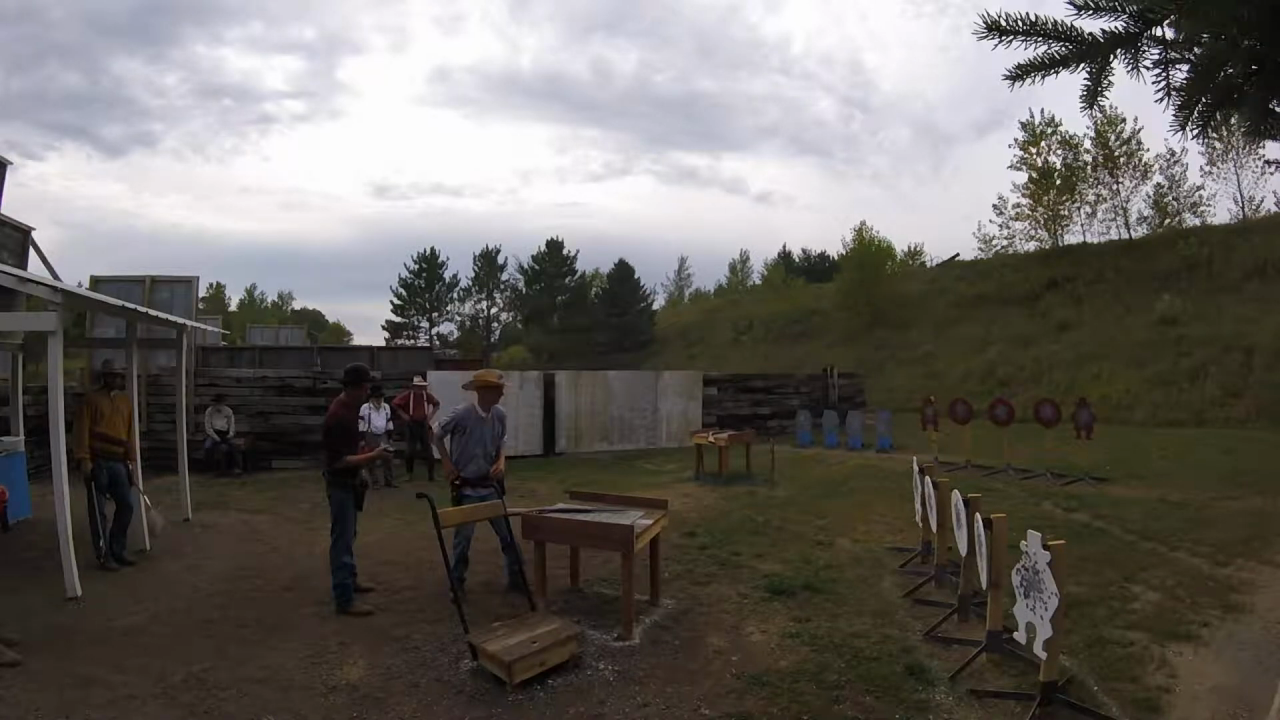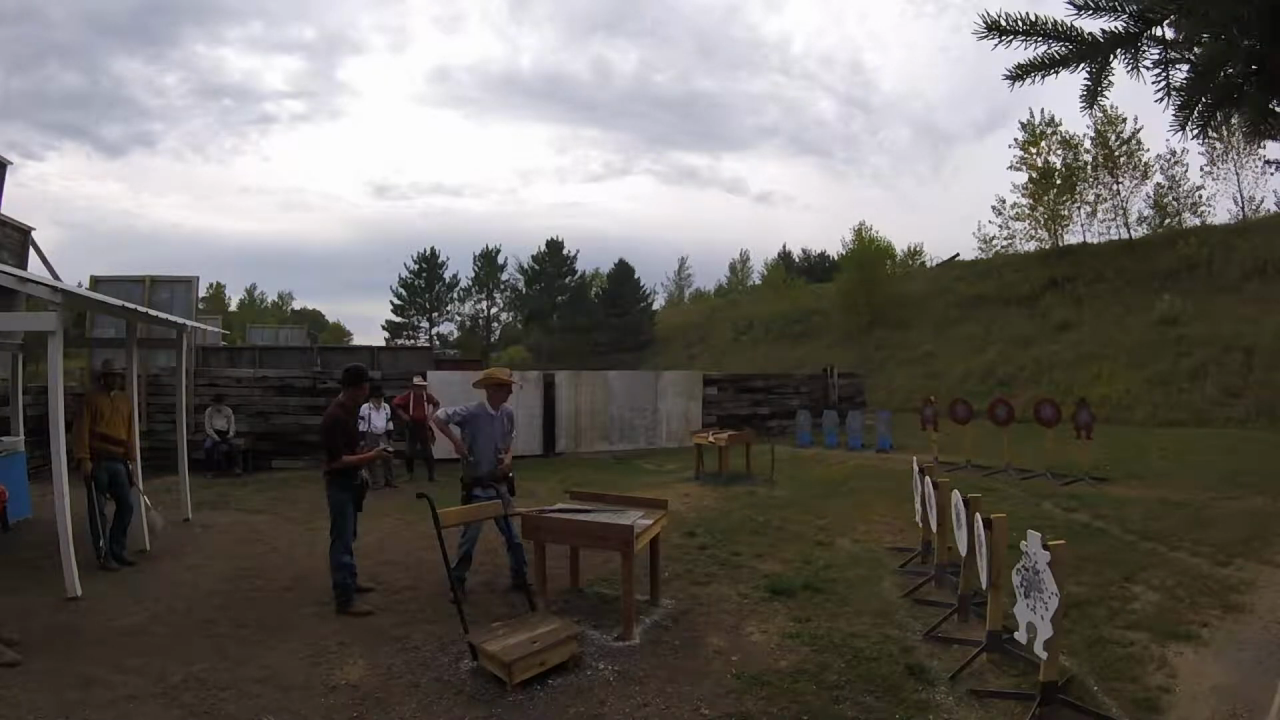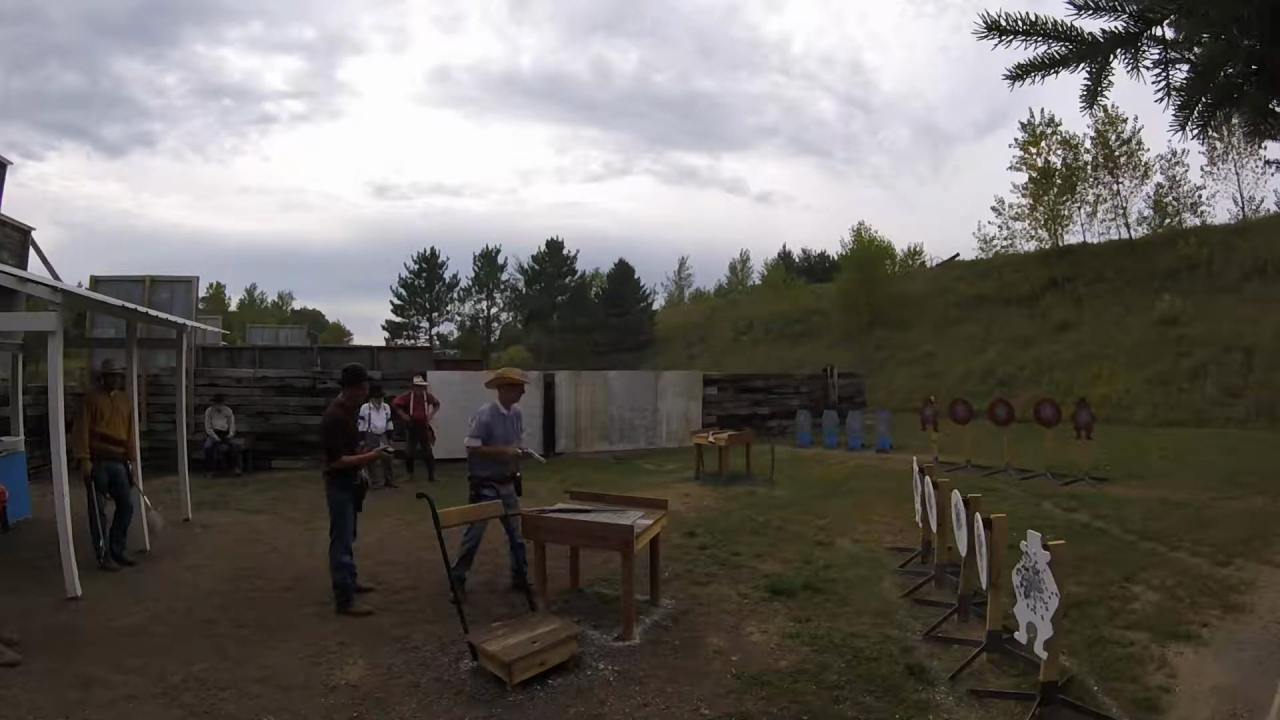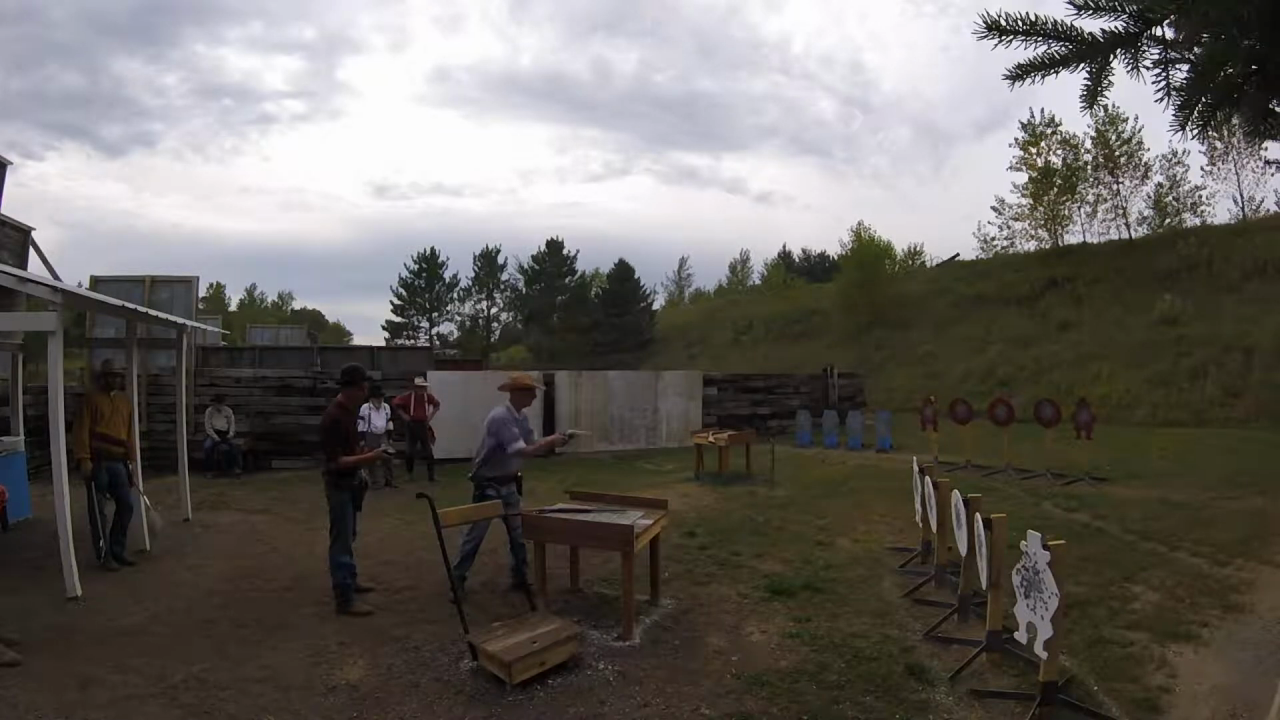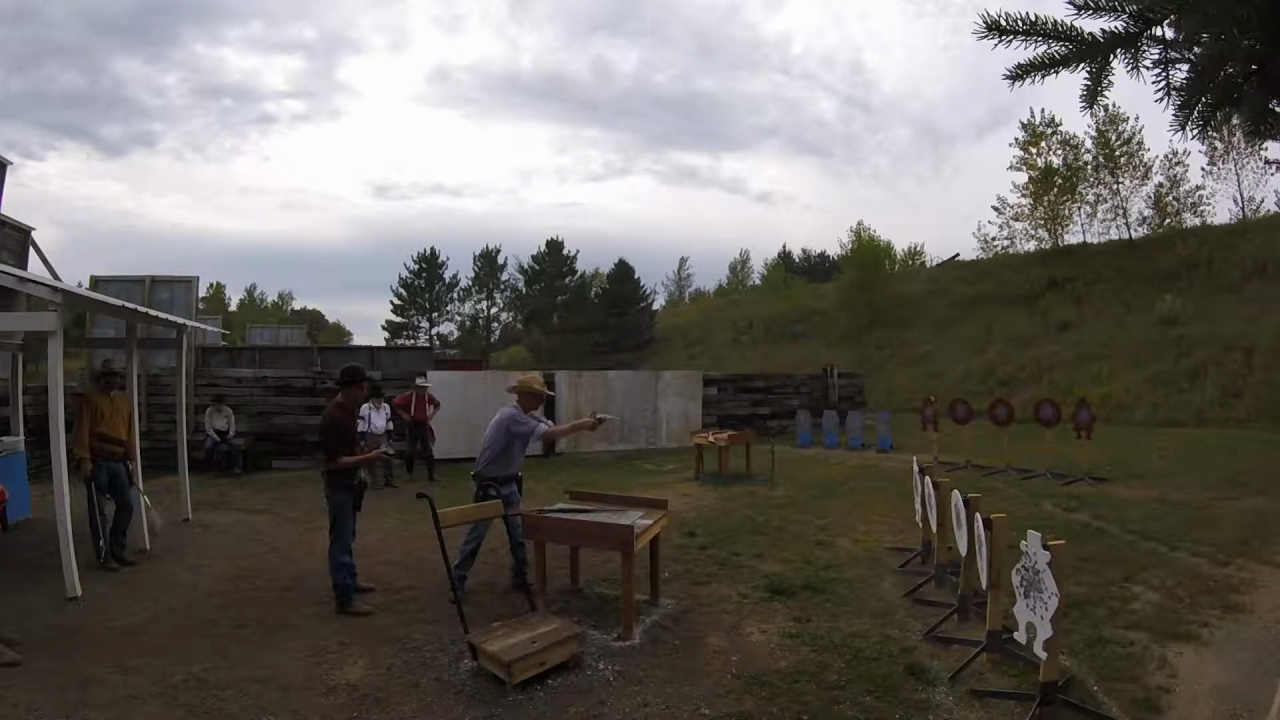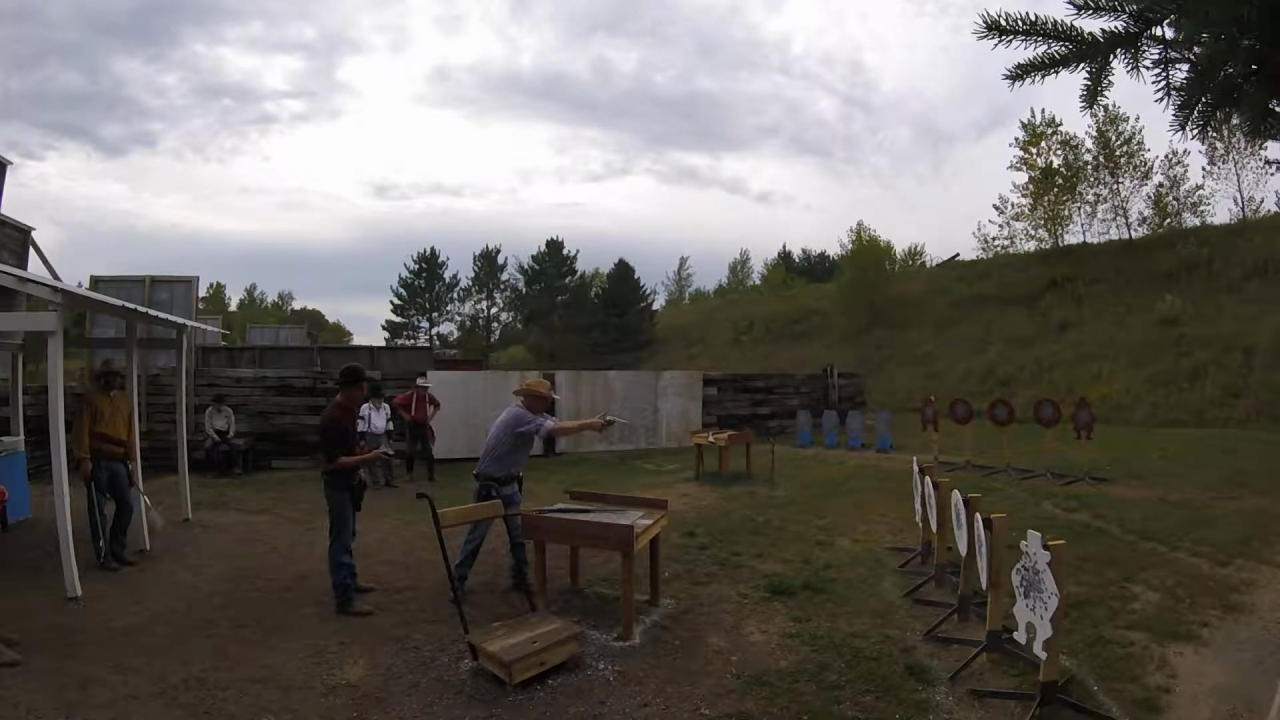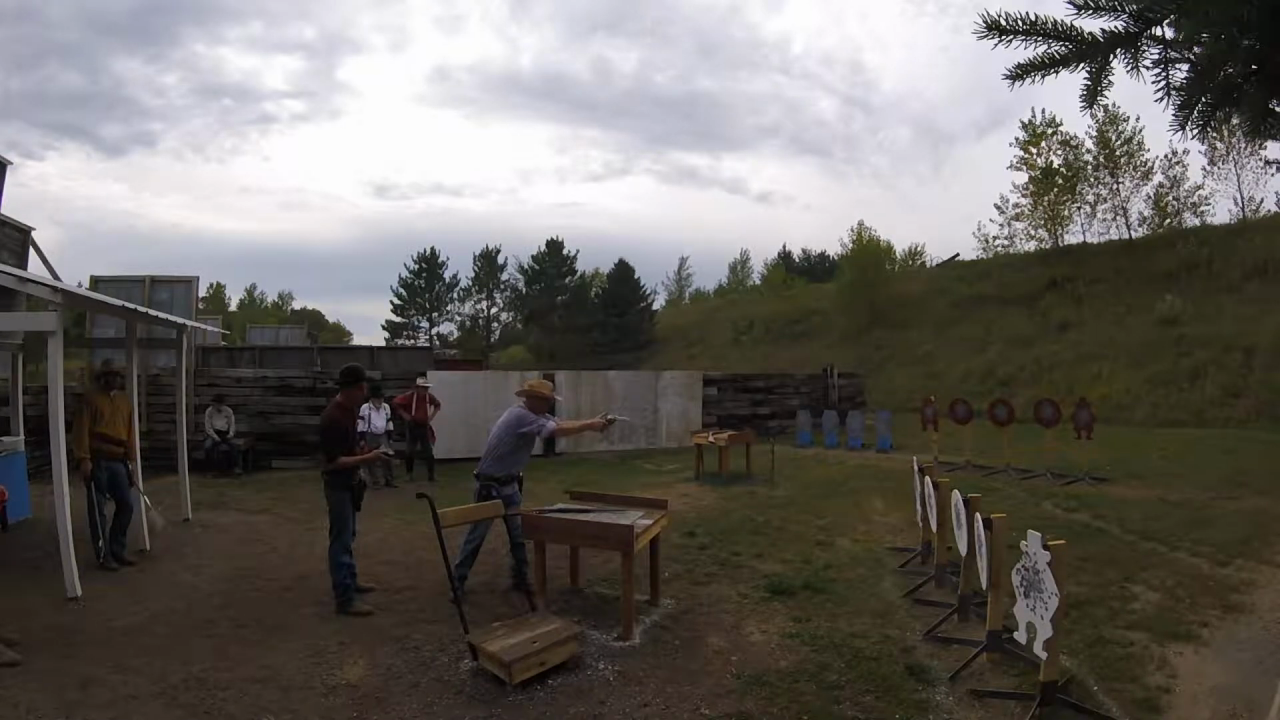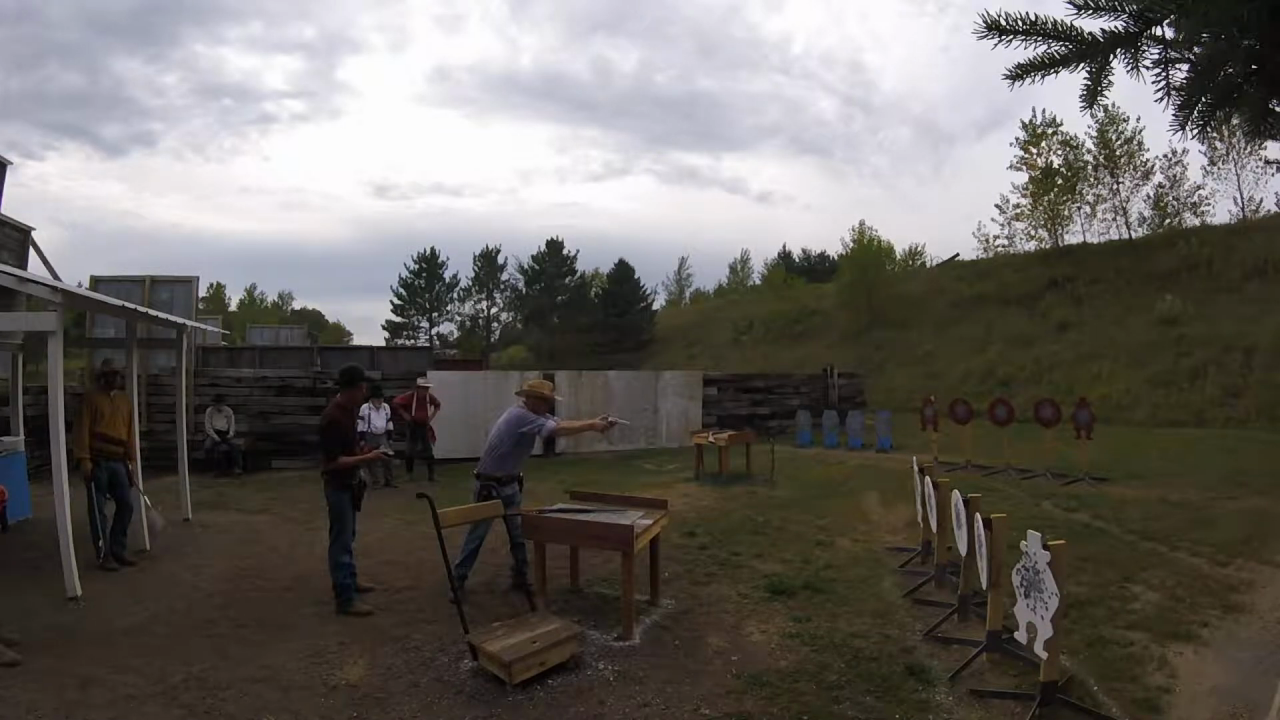
dt=0.2s
person 1, frame 1
left shoulder: (349, 408)
right shoulder: (338, 416)
right elbow: (339, 461)
left wrist: (365, 452)
right wrist: (372, 456)
left hip: (350, 481)
right hip: (340, 484)
left knee: (348, 536)
right knee: (341, 539)
left ankle: (350, 580)
right ankle: (344, 600)
person 1, frame 2
left shoulder: (350, 409)
right shoulder: (335, 417)
right elbow: (336, 461)
left wrist: (366, 454)
right wrist: (370, 457)
left hip: (350, 481)
right hip: (339, 484)
left knee: (348, 536)
right knee: (341, 539)
left ankle: (350, 580)
right ankle: (344, 600)
person 1, frame 3
left shoulder: (351, 410)
right shoulder: (334, 417)
right elbow: (336, 461)
left wrist: (365, 454)
right wrist: (369, 457)
left hip: (350, 482)
right hip: (339, 484)
left knee: (348, 536)
right knee: (341, 540)
left ankle: (349, 580)
right ankle: (344, 600)
person 1, frame 4
left shoulder: (350, 410)
right shoulder: (334, 417)
right elbow: (335, 461)
left wrist: (364, 454)
right wrist: (368, 458)
left hip: (350, 482)
right hip: (339, 484)
left knee: (348, 536)
right knee: (341, 540)
left ankle: (350, 580)
right ankle: (344, 600)
person 1, frame 5
left shoulder: (350, 410)
right shoulder: (333, 417)
right elbow: (335, 461)
left wrist: (364, 455)
right wrist: (368, 458)
left hip: (350, 482)
right hip: (338, 484)
left knee: (348, 537)
right knee: (341, 540)
left ankle: (350, 580)
right ankle: (344, 599)
person 1, frame 6
left shoulder: (350, 410)
right shoulder: (332, 417)
right elbow: (334, 461)
left wrist: (364, 454)
right wrist: (367, 458)
left hip: (349, 481)
right hip: (338, 484)
left knee: (348, 536)
right knee: (341, 540)
left ankle: (350, 580)
right ankle: (344, 599)
person 1, frame 7
left shoulder: (350, 410)
right shoulder: (332, 418)
right elbow: (334, 461)
left wrist: (364, 455)
right wrist: (367, 458)
left hip: (349, 482)
right hip: (338, 484)
left knee: (348, 536)
right knee: (341, 540)
left ankle: (350, 580)
right ankle: (344, 599)
person 1, frame 8
left shoulder: (350, 410)
right shoulder: (332, 418)
right elbow: (334, 461)
left wrist: (363, 454)
right wrist: (366, 458)
left hip: (349, 481)
right hip: (337, 484)
left knee: (347, 536)
right knee: (341, 540)
left ankle: (350, 580)
right ankle: (344, 599)
person 2, frame 1
left shoulder: (500, 415)
right shoulder: (461, 415)
right elbow: (438, 435)
left wrist: (501, 462)
right wrist: (447, 462)
left hip: (491, 486)
right hip: (466, 488)
left knee: (507, 534)
right knee: (463, 537)
left ankle: (516, 578)
right ankle: (457, 581)
person 2, frame 2
left shoulder: (508, 413)
right shoulder: (472, 412)
right elbow: (438, 417)
left wrist: (508, 456)
right wrist: (455, 441)
left hip: (501, 484)
right hip: (476, 487)
left knee: (513, 535)
right knee: (470, 535)
left ankle: (519, 578)
right ankle: (457, 581)
person 2, frame 3
left shoulder: (516, 413)
right shoulder: (485, 414)
right elbow: (472, 448)
left wrist: (518, 452)
right wrist: (504, 451)
left hip: (508, 484)
right hip: (484, 486)
left knee: (516, 535)
right knee: (474, 535)
left ankle: (520, 578)
right ankle: (457, 580)
person 2, frame 4
left shoulder: (521, 416)
right shoulder: (501, 418)
left elbow: (533, 442)
right elbow: (523, 451)
left wrist: (551, 441)
right wrist: (549, 442)
left hip: (509, 484)
right hip: (487, 486)
left knee: (518, 534)
right knee: (475, 535)
left ankle: (519, 578)
right ankle: (457, 580)
person 2, frame 5
left shoulder: (527, 415)
right shoulder: (511, 416)
left elbow: (552, 428)
right elbow: (549, 434)
left wrist: (584, 423)
right wrist: (580, 425)
left hip: (509, 484)
right hip: (488, 485)
left knee: (518, 534)
right knee: (477, 534)
left ankle: (520, 578)
right ankle: (458, 580)
person 2, frame 6
left shoulder: (532, 415)
right shoulder: (518, 416)
left elbow: (559, 424)
right elbow: (556, 431)
left wrist: (591, 422)
right wrist: (588, 425)
left hip: (509, 484)
right hip: (489, 485)
left knee: (518, 534)
right knee: (477, 534)
left ankle: (520, 578)
right ankle: (458, 580)
person 2, frame 7
left shoulder: (533, 414)
right shoulder: (520, 416)
left elbow: (561, 424)
right elbow: (558, 431)
left wrist: (593, 422)
right wrist: (590, 425)
left hip: (510, 484)
right hip: (490, 485)
left knee: (518, 534)
right knee: (477, 534)
left ankle: (520, 578)
right ankle: (458, 581)
person 2, frame 8
left shoulder: (533, 415)
right shoulder: (520, 416)
left elbow: (561, 423)
right elbow: (558, 431)
left wrist: (594, 422)
right wrist: (591, 425)
left hip: (510, 484)
right hip: (490, 484)
left knee: (518, 533)
right knee: (477, 534)
left ankle: (520, 578)
right ankle: (458, 580)
person 3, frame 1
left shoulder: (125, 400)
right shoulder: (92, 399)
right elbow: (81, 430)
left wrist: (131, 459)
right wrist: (83, 459)
left hip: (118, 462)
right hip: (97, 462)
left knee: (126, 506)
right knee: (98, 510)
left ankle: (117, 550)
right ankle: (104, 555)
person 3, frame 2
left shoulder: (125, 400)
right shoulder: (92, 399)
right elbow: (81, 430)
left wrist: (130, 459)
right wrist: (83, 459)
left hip: (118, 462)
right hip: (97, 462)
left knee: (126, 506)
right knee: (98, 510)
left ankle: (117, 550)
right ankle: (104, 555)
person 3, frame 3
left shoulder: (125, 400)
right shoulder: (92, 399)
right elbow: (81, 430)
left wrist: (130, 458)
right wrist: (83, 459)
left hip: (118, 462)
right hip: (97, 462)
left knee: (126, 506)
right knee: (98, 510)
left ankle: (117, 550)
right ankle: (104, 555)
person 3, frame 4
left shoulder: (124, 400)
right shoulder: (92, 398)
right elbow: (82, 429)
left wrist: (130, 459)
right wrist: (83, 459)
left hip: (118, 462)
right hip: (97, 462)
left knee: (126, 506)
right knee: (98, 510)
left ankle: (117, 550)
right ankle: (104, 556)
person 3, frame 5
left shoulder: (124, 401)
right shoulder: (91, 398)
right elbow: (81, 429)
left wrist: (130, 458)
right wrist: (83, 459)
left hip: (118, 462)
right hip: (97, 462)
left knee: (126, 506)
right knee: (98, 510)
left ankle: (117, 550)
right ankle: (104, 556)
person 3, frame 6
left shoulder: (124, 400)
right shoulder: (91, 398)
right elbow: (81, 429)
left wrist: (130, 458)
right wrist: (83, 459)
left hip: (118, 462)
right hip: (97, 462)
left knee: (126, 506)
right knee: (98, 510)
left ankle: (117, 550)
right ankle: (104, 555)
person 3, frame 7
left shoulder: (124, 400)
right shoulder: (91, 398)
right elbow: (81, 429)
left wrist: (129, 459)
right wrist: (83, 459)
left hip: (118, 462)
right hip: (97, 461)
left knee: (126, 506)
right knee: (98, 510)
left ankle: (117, 550)
right ankle: (103, 555)
person 3, frame 8
left shoulder: (124, 400)
right shoulder: (92, 398)
right elbow: (82, 429)
left wrist: (130, 459)
right wrist: (83, 458)
left hip: (118, 462)
right hip: (97, 461)
left knee: (126, 506)
right knee: (98, 510)
left ankle: (117, 550)
right ankle: (104, 555)
